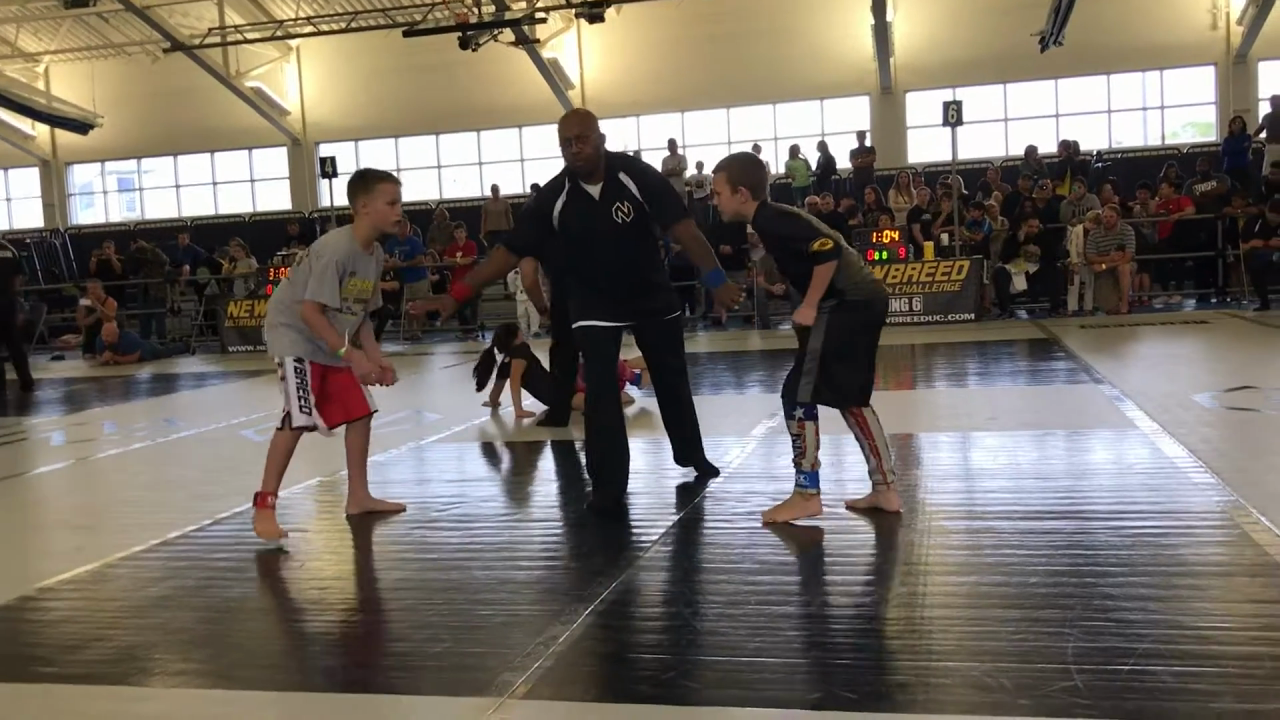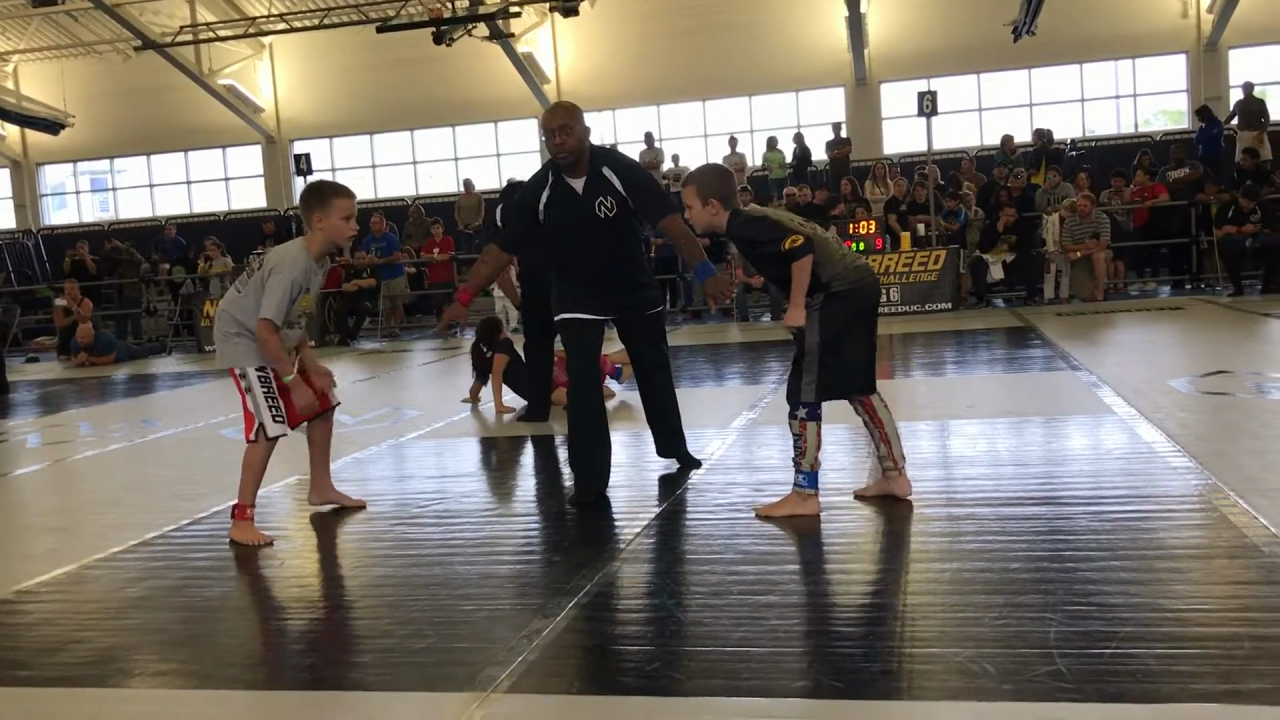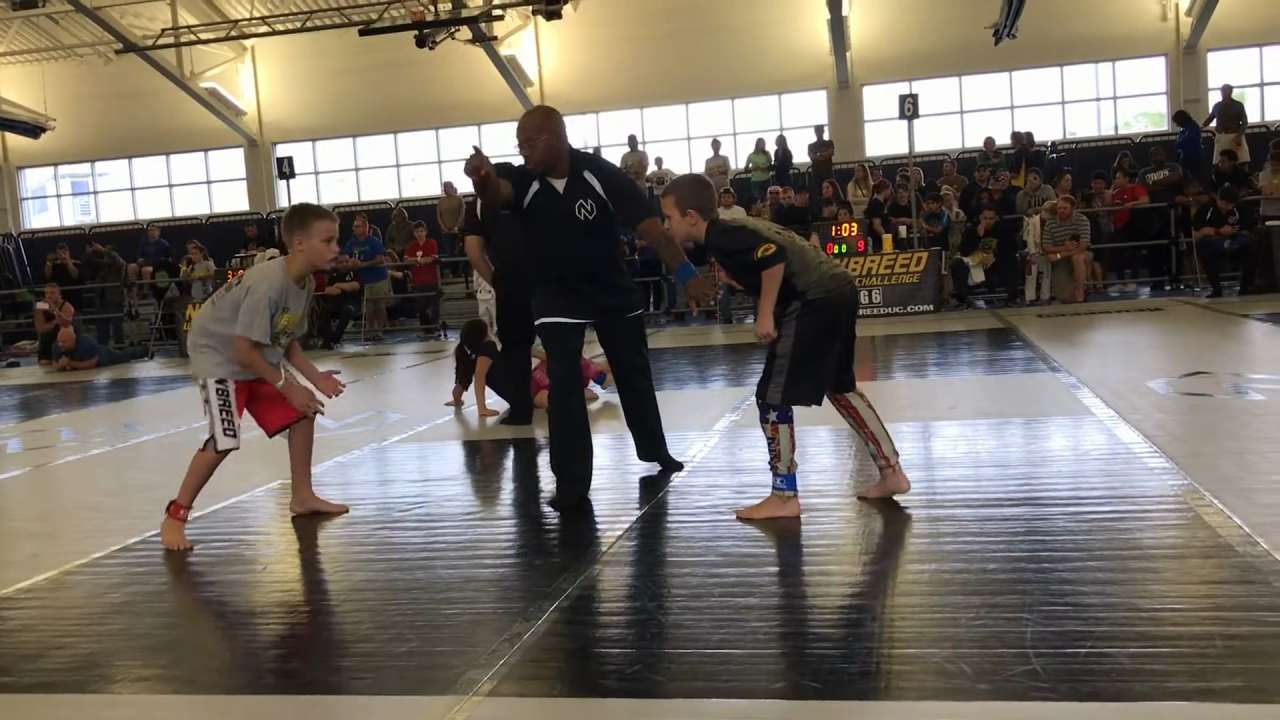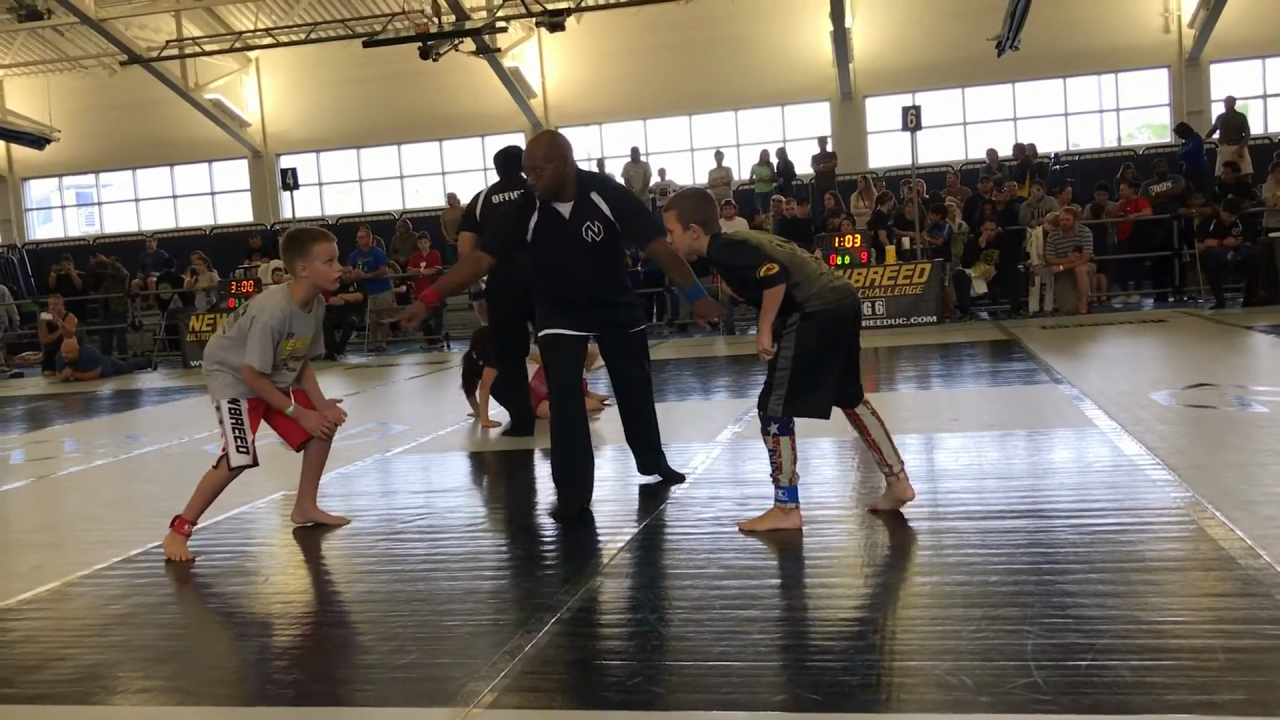
dt=0.5s
person 1, frame 1
left shoulder: (638, 176)
right shoulder: (553, 197)
left elbow: (682, 229)
right elbow: (509, 251)
left wrist: (716, 279)
right wrist: (458, 294)
left hip: (653, 297)
right hip: (593, 304)
left knee: (672, 379)
right knee: (600, 391)
left ankle: (691, 455)
right ankle: (608, 486)
person 1, frame 2
left shoulder: (621, 171)
right shoulder: (537, 191)
left elbow: (669, 222)
right elbow: (501, 248)
left wrist: (706, 272)
right wrist: (465, 298)
left hip: (634, 290)
right hip: (577, 297)
left knee: (654, 371)
right knee: (582, 383)
left ankle: (674, 448)
right ankle: (589, 479)
person 1, frame 3
left shoulder: (600, 174)
right shoulder: (523, 181)
left elbow: (649, 226)
right elbow: (495, 193)
left wrist: (686, 274)
right wrist: (482, 177)
left hip: (612, 291)
right hip: (557, 298)
left knee: (634, 373)
right knee: (564, 384)
left ankle: (655, 450)
right ankle: (571, 481)
person 1, frame 4
left shoulder: (608, 194)
right shoulder: (526, 210)
left elbow: (657, 244)
right elbow: (481, 258)
left wrist: (695, 294)
right wrist: (428, 298)
left hip: (617, 307)
right hip: (559, 314)
left knee: (635, 387)
right knee: (565, 397)
left ankle: (653, 462)
right ankle: (572, 494)
person 2, frame 1
left shoulder: (376, 254)
right shoulder: (335, 249)
left elbow: (361, 314)
right elbow: (311, 311)
left wrist: (374, 358)
right wrist: (352, 356)
left hip: (330, 344)
right hip: (293, 335)
left knee: (359, 411)
right knee: (298, 419)
left ankle: (358, 497)
right ankle: (264, 506)
person 2, frame 2
left shoulder: (320, 262)
right shoulder: (291, 266)
right elbow: (265, 329)
left wrist: (312, 365)
right wrist: (294, 381)
left hip: (277, 344)
right hip: (243, 340)
left knee: (323, 404)
right knee: (269, 426)
left ankle: (320, 488)
right ankle: (242, 518)
person 2, frame 3
left shoulder: (306, 282)
right shoulder: (268, 283)
left elbow: (286, 340)
right elbow: (243, 348)
left wrist: (313, 377)
right wrist: (286, 387)
left hip: (259, 355)
right hip: (217, 352)
left knee: (303, 414)
right knee: (224, 440)
left ankle: (302, 495)
right ankle: (175, 515)
person 2, frame 4
left shoulder: (317, 304)
right shoulder: (272, 310)
left elbow: (302, 360)
right elbow: (253, 375)
left wrist: (320, 403)
right wrist: (297, 412)
left hip: (277, 377)
right hip: (232, 375)
left knee: (323, 427)
right knee: (239, 458)
left ankle: (305, 507)
right ankle: (179, 529)
person 3, frame 1
left shoulder: (772, 221)
right shoulder: (776, 217)
left elbow: (829, 250)
left wrist: (809, 306)
right wrist: (813, 304)
left hip: (846, 305)
right hip: (865, 299)
left knee: (799, 395)
right knee: (852, 398)
left ankle: (805, 494)
right ankle: (885, 489)
person 3, frame 2
left shoulder: (743, 228)
right shoulder: (753, 219)
left elbow: (801, 248)
left wrist: (796, 307)
left hip: (837, 295)
right hip: (859, 284)
left knee: (805, 392)
right knee: (858, 387)
left ankle: (804, 494)
right ankle: (894, 475)
person 3, frame 3
left shoulder: (720, 237)
right shoulder: (733, 229)
left elbow: (775, 256)
left wrist: (765, 315)
left hip: (815, 301)
right hip: (838, 290)
left knee: (772, 397)
right knee: (840, 387)
left ankle: (784, 497)
right ankle: (892, 473)
person 3, frame 4
left shoulder: (722, 251)
right shoulder: (738, 241)
left elbow: (776, 275)
left wrist: (765, 331)
left hip: (815, 313)
right hip: (841, 301)
left knee: (774, 409)
right knee: (850, 398)
left ankle: (786, 509)
right ankle: (898, 482)
person 4, frame 1
left shoulder: (529, 227)
left elbow: (529, 279)
left wrist: (543, 309)
left hip: (567, 289)
right hip: (596, 287)
left knee: (563, 350)
right knee: (598, 347)
left ankle: (559, 411)
person 4, frame 2
left shoulder: (498, 213)
left elbow: (499, 269)
left wrist: (518, 304)
left hip: (536, 279)
left knee: (536, 344)
left ankle: (536, 408)
person 4, frame 3
left shoulder: (478, 205)
left elbow: (474, 253)
left wrist: (496, 282)
left hip: (511, 275)
left knee: (515, 344)
left ankle: (520, 410)
person 4, frame 4
left shoulder: (481, 200)
left elbow: (465, 250)
left wrist: (478, 291)
left hip: (502, 284)
left knee: (509, 355)
left ankle: (522, 420)
